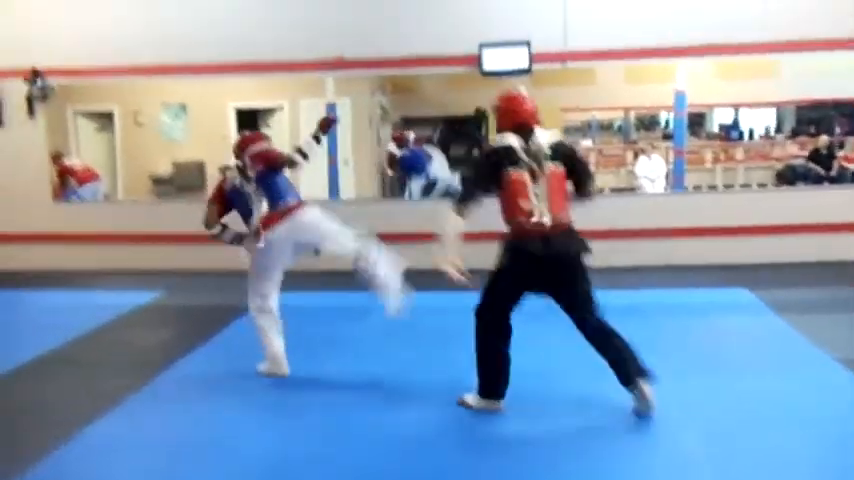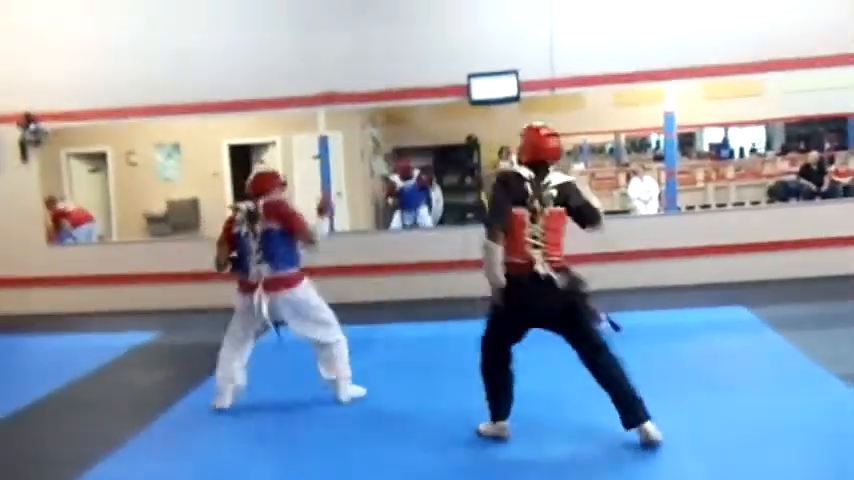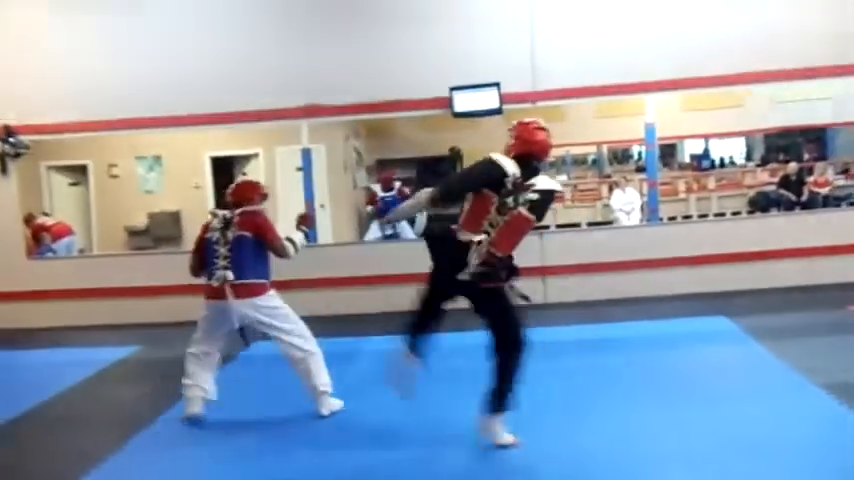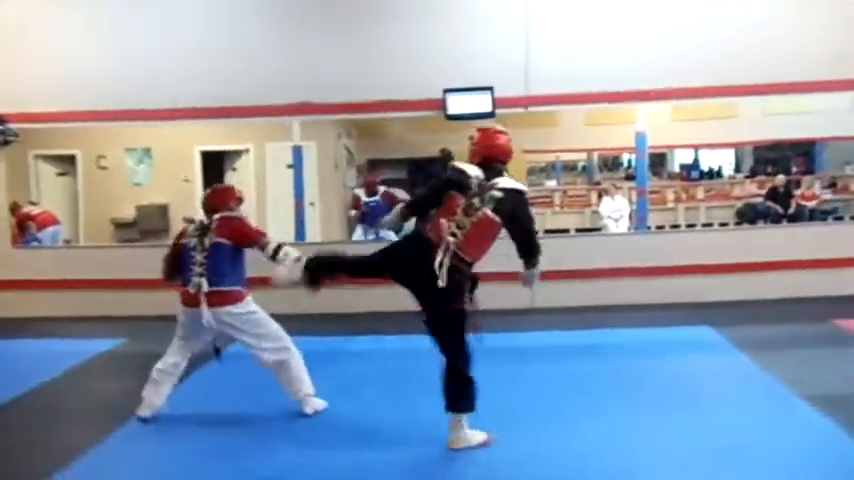
dt=0.2s
person 1, frame 1
left shoulder: (498, 153)
right shoulder: (558, 148)
left elbow: (463, 201)
right elbow: (587, 188)
left wrist: (448, 251)
left hip: (525, 249)
right hip: (563, 246)
left knee: (491, 318)
right knee: (589, 319)
left ankle: (490, 395)
right ankle: (638, 383)
person 1, frame 2
left shoulder: (510, 180)
right shoulder: (567, 186)
left elbow: (493, 233)
right elbow: (594, 220)
left wrist: (496, 280)
left hip: (518, 287)
right hip: (560, 287)
left knee: (494, 349)
right knee: (599, 356)
left ankle: (499, 422)
right ankle: (642, 425)
person 1, frame 3
left shoulder: (495, 167)
right shoulder: (547, 187)
left elbow: (439, 191)
left wrist: (399, 211)
left hip: (453, 252)
right hip: (486, 273)
left knee: (432, 305)
right knee: (510, 345)
left ankle: (412, 355)
right ankle: (493, 423)
person 1, frame 4
left shoulder: (457, 175)
right shoulder: (513, 196)
left elbow: (412, 208)
right elbow: (530, 250)
left wrist: (388, 220)
right wrist: (530, 275)
left hip: (414, 253)
right hip: (450, 278)
left knee: (360, 266)
right knee: (457, 353)
left ankle: (308, 270)
right ankle: (461, 432)
person 2, frame 1
left shoulder: (228, 181)
right shoulder: (264, 158)
left elbow: (210, 222)
right elbow: (290, 160)
left wrist: (233, 236)
right wrist: (317, 135)
left hip: (266, 237)
right hip: (299, 221)
left knee: (262, 301)
right knee: (357, 249)
left ankle: (276, 362)
right ankle: (392, 290)
person 2, frame 2
left shoulder: (235, 218)
right shoulder: (278, 207)
left elbow: (221, 262)
right elbow: (311, 238)
right wrist: (324, 215)
left hip: (253, 293)
right hip: (290, 287)
left knee: (235, 341)
right knee: (329, 332)
left ankle: (224, 395)
right ankle: (344, 387)
person 2, frame 3
left shoulder: (211, 224)
right shoulder: (255, 218)
left elbow: (195, 269)
right elbow: (283, 251)
right wrist: (302, 228)
left hip: (218, 301)
right hip: (256, 298)
left knee: (202, 350)
right knee: (302, 343)
left ankle: (195, 404)
right ankle: (325, 400)
person 2, frame 4
left shoulder: (188, 231)
right shoulder: (234, 224)
left elbow: (168, 273)
right elbow: (268, 246)
right wrist: (300, 258)
left hip: (194, 308)
right hip: (231, 305)
left knee: (177, 354)
right knee: (280, 347)
left ankle: (148, 405)
right ankle: (308, 400)
